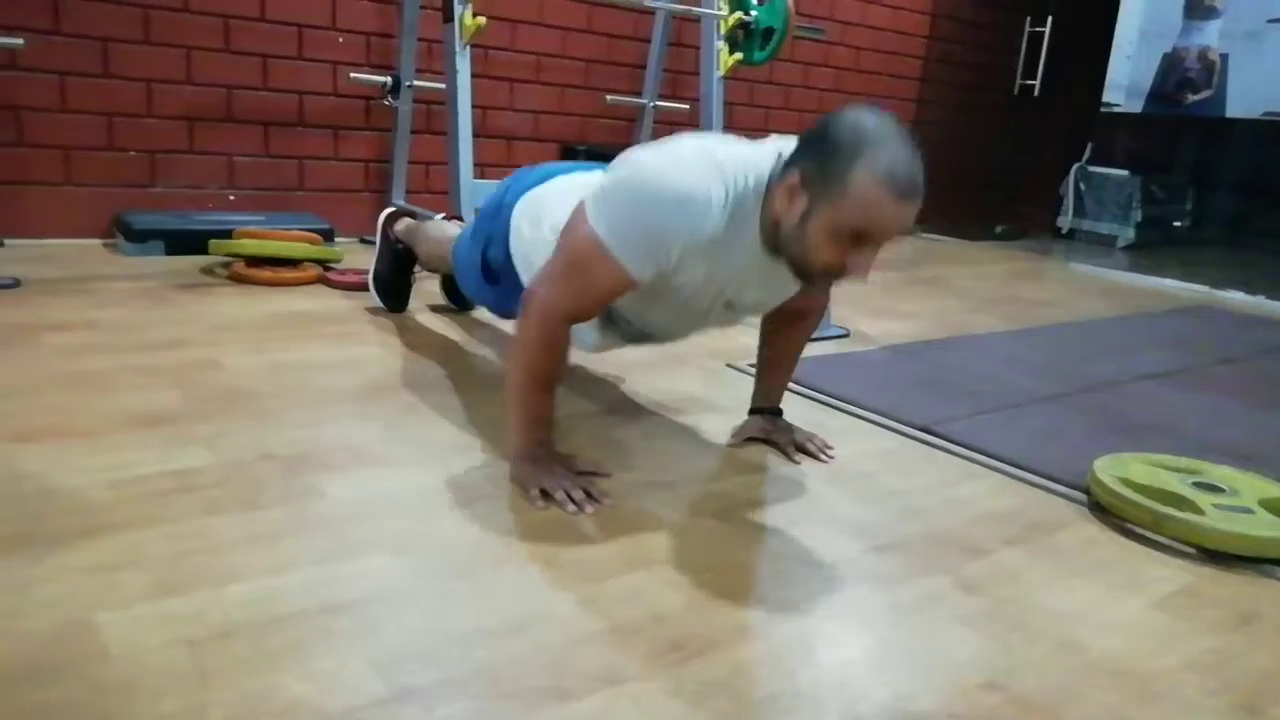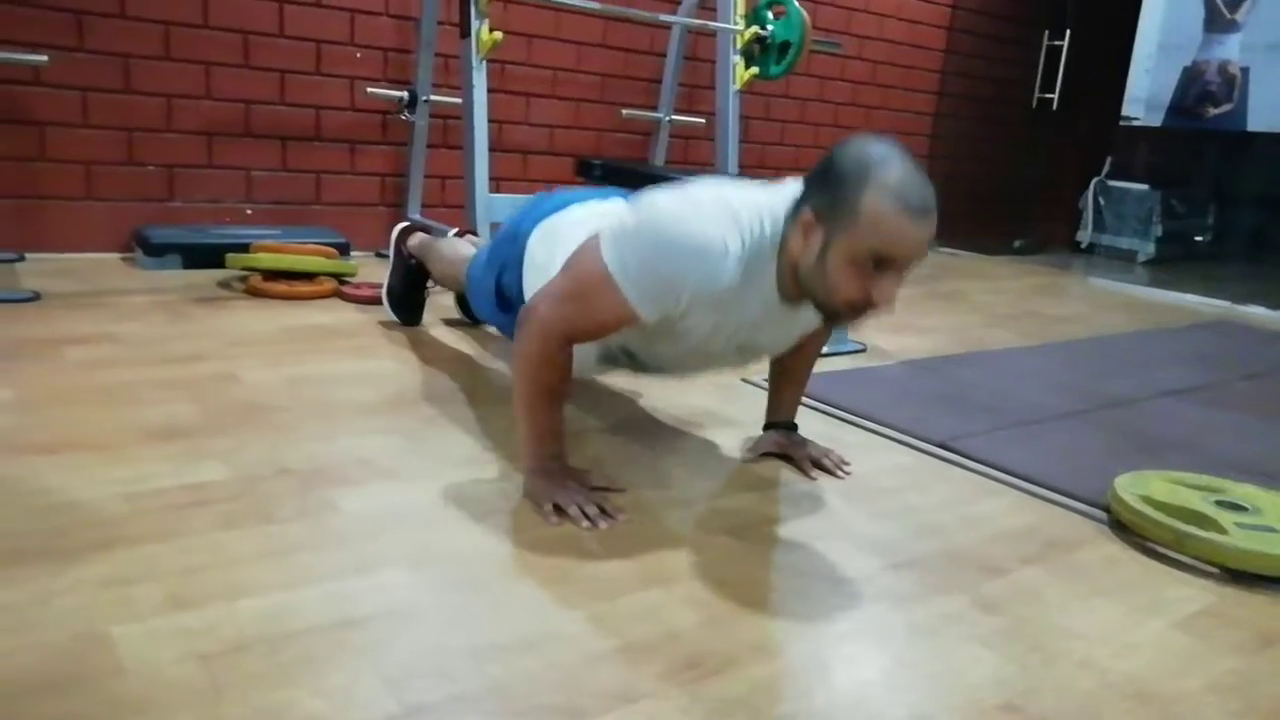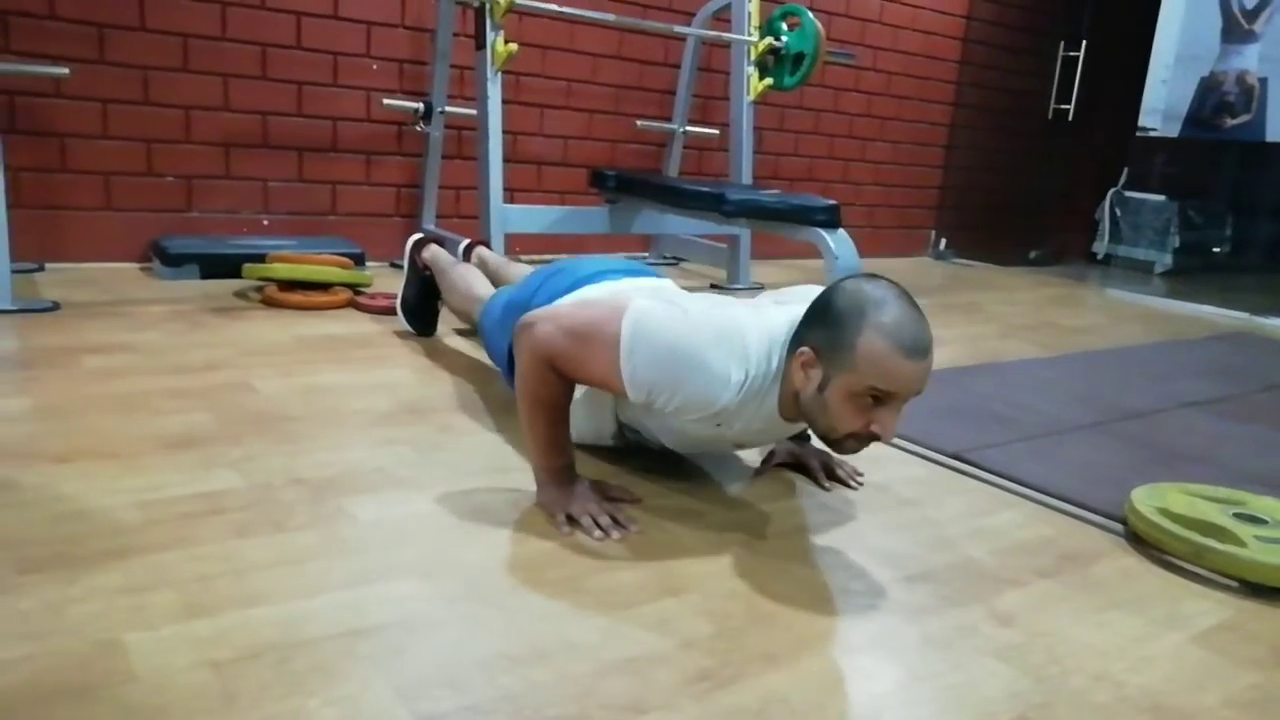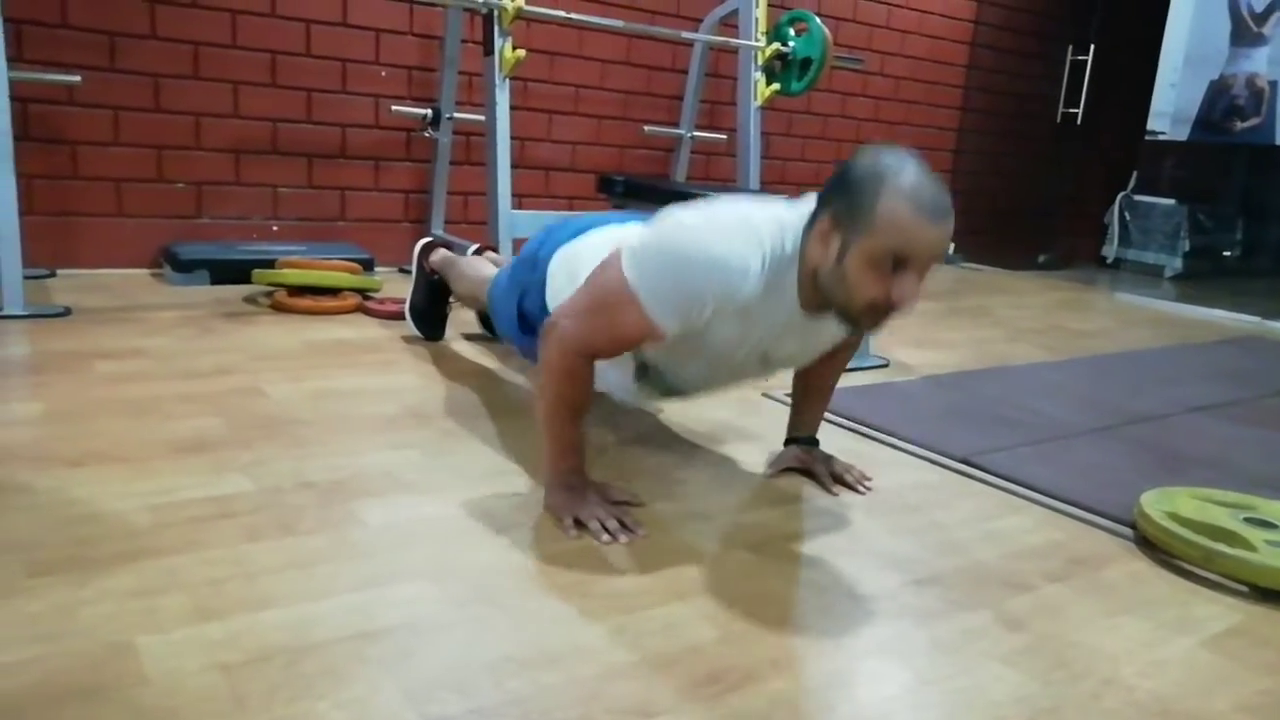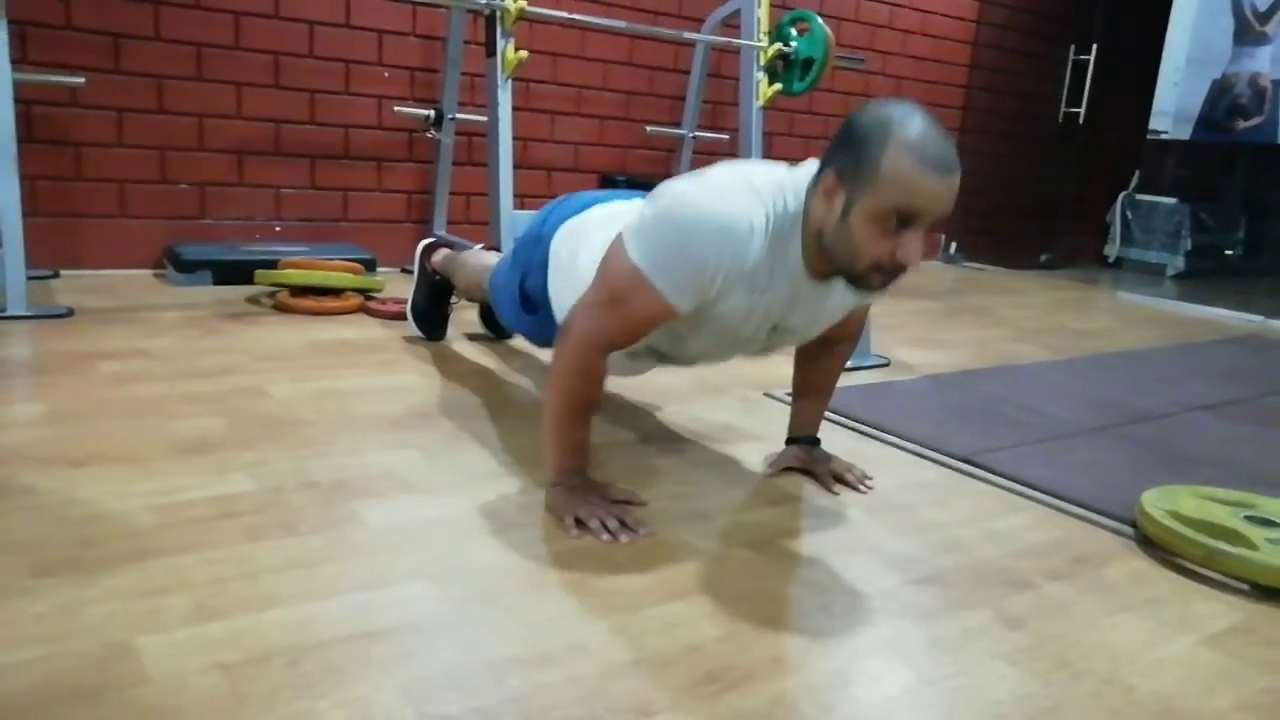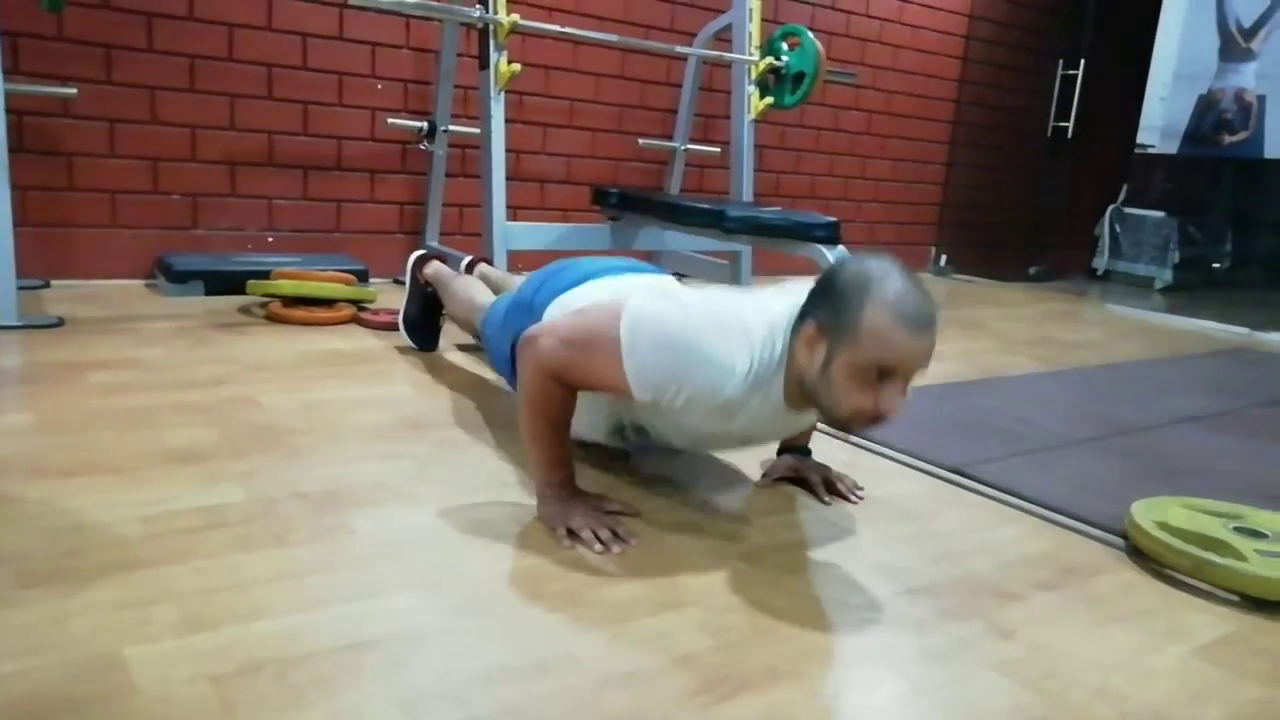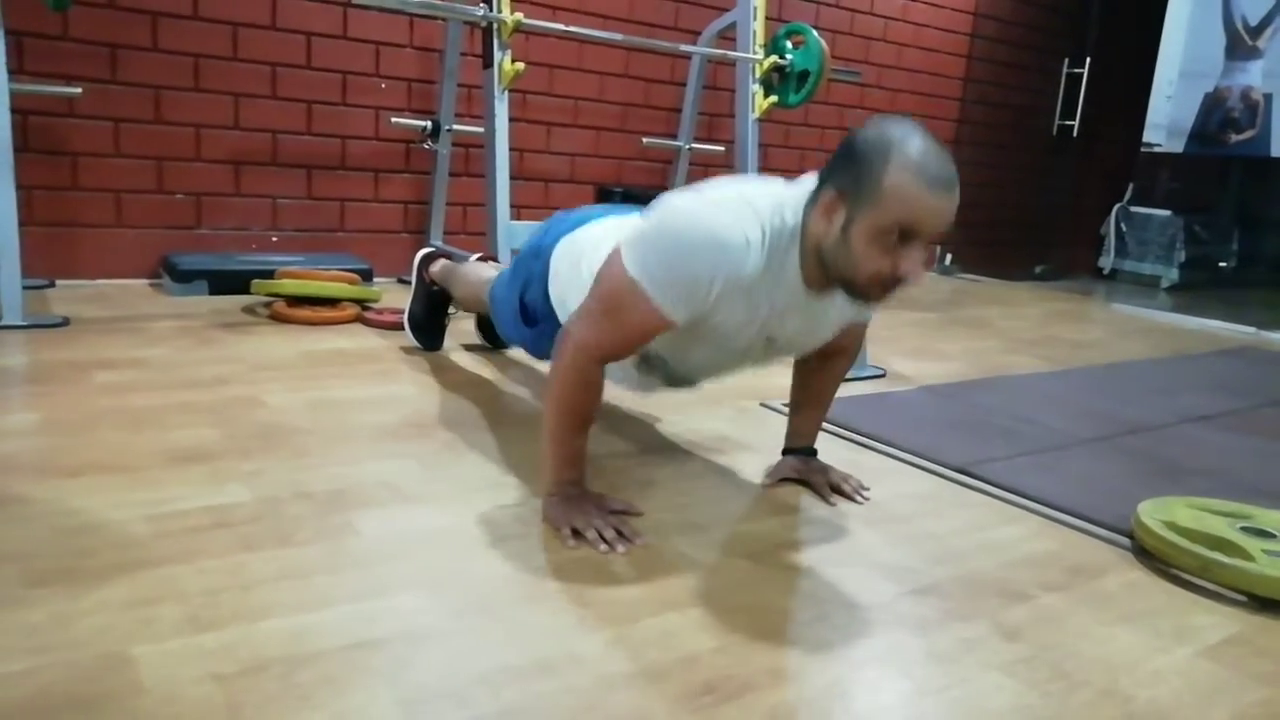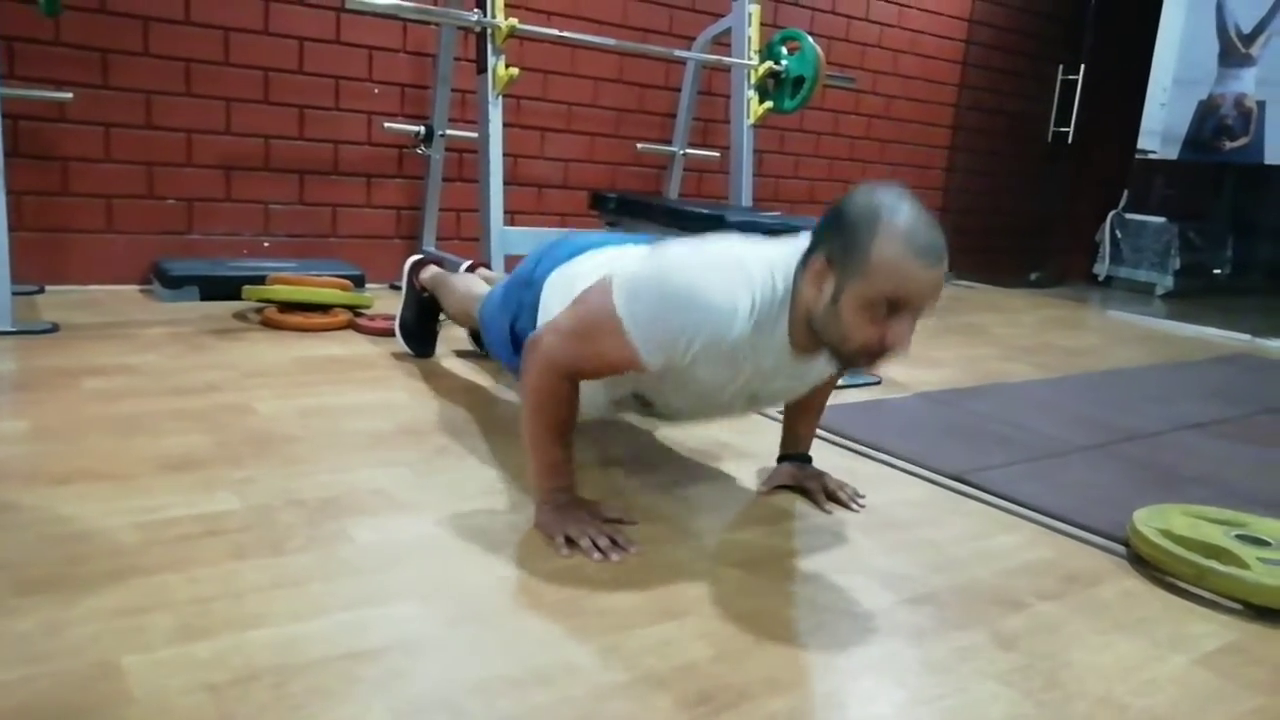
dt=0.4s
person 1, frame 1
left shoulder: (826, 209)
right shoulder: (680, 198)
left elbow: (797, 307)
right elbow: (546, 309)
left wrist: (767, 408)
right wrist: (529, 451)
left hip: (605, 203)
right hip: (532, 214)
right knee: (459, 256)
left ankle: (453, 223)
right ankle: (403, 231)
person 1, frame 2
left shoulder: (835, 256)
right shoulder: (696, 246)
left elbow: (806, 327)
right elbow: (544, 325)
left wrist: (781, 426)
right wrist: (543, 468)
left hip: (619, 234)
right hip: (546, 241)
right knee: (477, 283)
left ankle: (468, 240)
right ankle: (416, 247)
person 1, frame 3
left shoulder: (833, 333)
right shoulder: (712, 367)
right elbow: (538, 337)
left wrist: (794, 436)
right wrist: (555, 480)
left hip: (639, 291)
right hip: (553, 311)
right knee: (492, 308)
left ankle: (478, 253)
right ankle: (431, 256)
person 1, frame 4
left shoulder: (855, 270)
right shoulder: (720, 261)
left elbow: (833, 341)
right elbow: (566, 338)
left wrist: (802, 440)
right wrist: (564, 482)
left hip: (642, 252)
right hip: (568, 265)
right knee: (497, 297)
left ankle: (485, 258)
right ankle: (439, 261)
person 1, frame 5
left shoulder: (865, 243)
right shoulder: (717, 228)
left elbow: (832, 337)
right elbow: (585, 338)
left wrist: (803, 440)
right wrist: (566, 480)
left hip: (645, 243)
right hip: (569, 245)
right knee: (501, 292)
left ankle: (483, 254)
right ankle: (441, 262)
person 1, frame 6
left shoulder: (839, 337)
right shoulder: (714, 358)
right elbow: (541, 350)
left wrist: (795, 448)
right wrist: (555, 493)
left hip: (642, 290)
right hip: (562, 307)
right knee: (491, 318)
left ankle: (483, 270)
right ankle: (432, 272)
person 1, frame 7
left shoulder: (864, 257)
right shoulder: (716, 239)
left elbow: (834, 346)
right elbow: (580, 348)
left wrist: (801, 450)
right wrist: (562, 491)
left hip: (646, 254)
right hip: (569, 258)
right knee: (500, 301)
left ankle: (489, 268)
right ankle: (438, 271)
person 1, frame 8
left shoulder: (851, 303)
right shoulder: (709, 301)
right elbow: (549, 355)
left wrist: (795, 457)
right wrist: (555, 499)
left hip: (632, 273)
right hip: (561, 284)
right knee: (486, 312)
left ankle: (481, 272)
right ankle: (429, 278)
